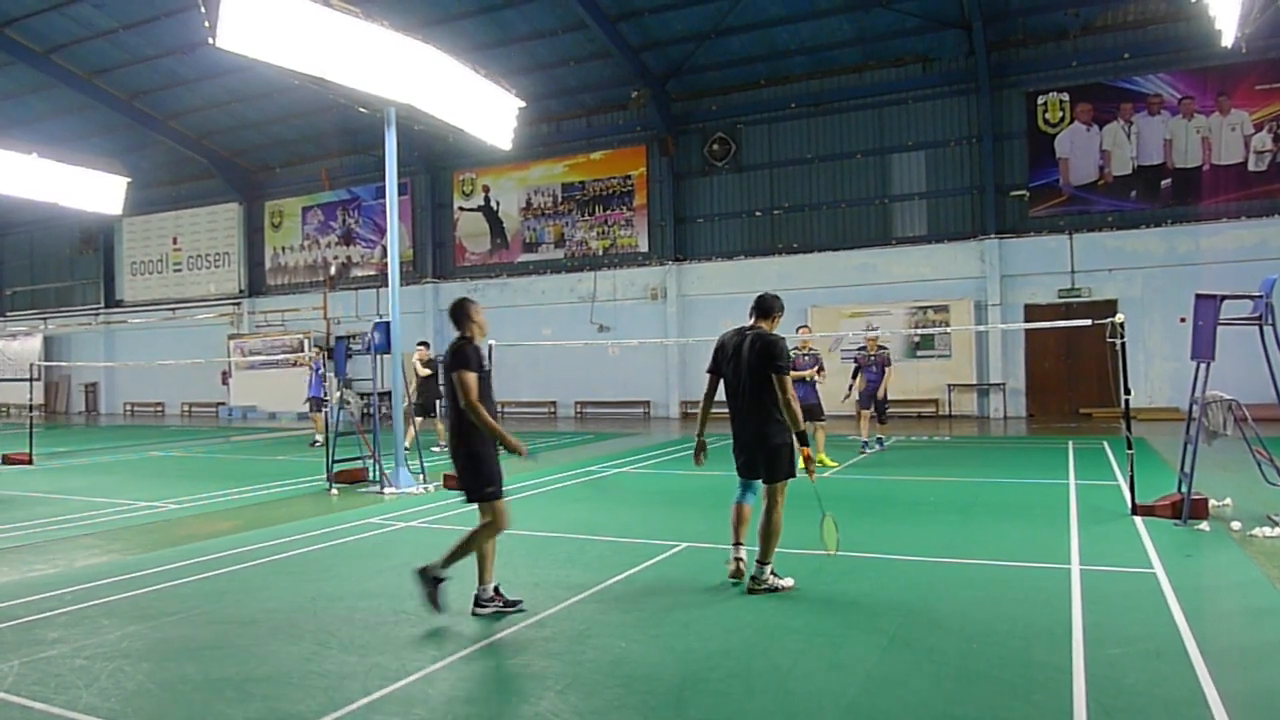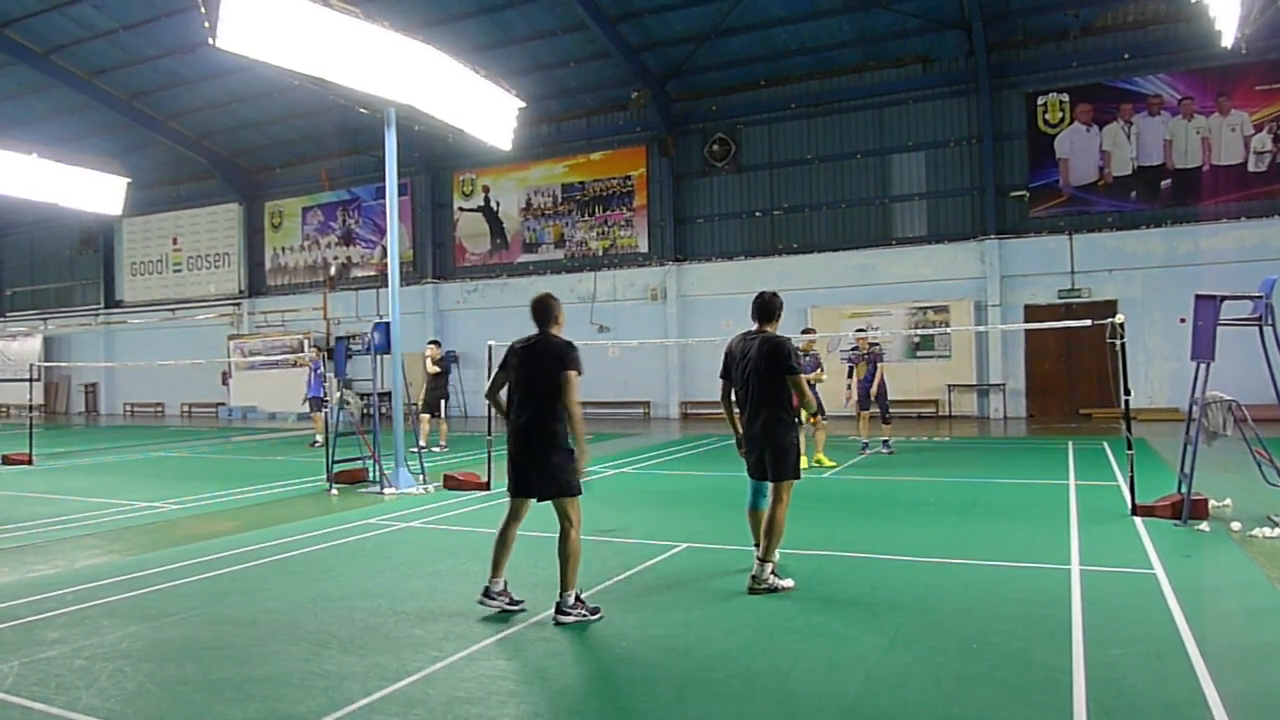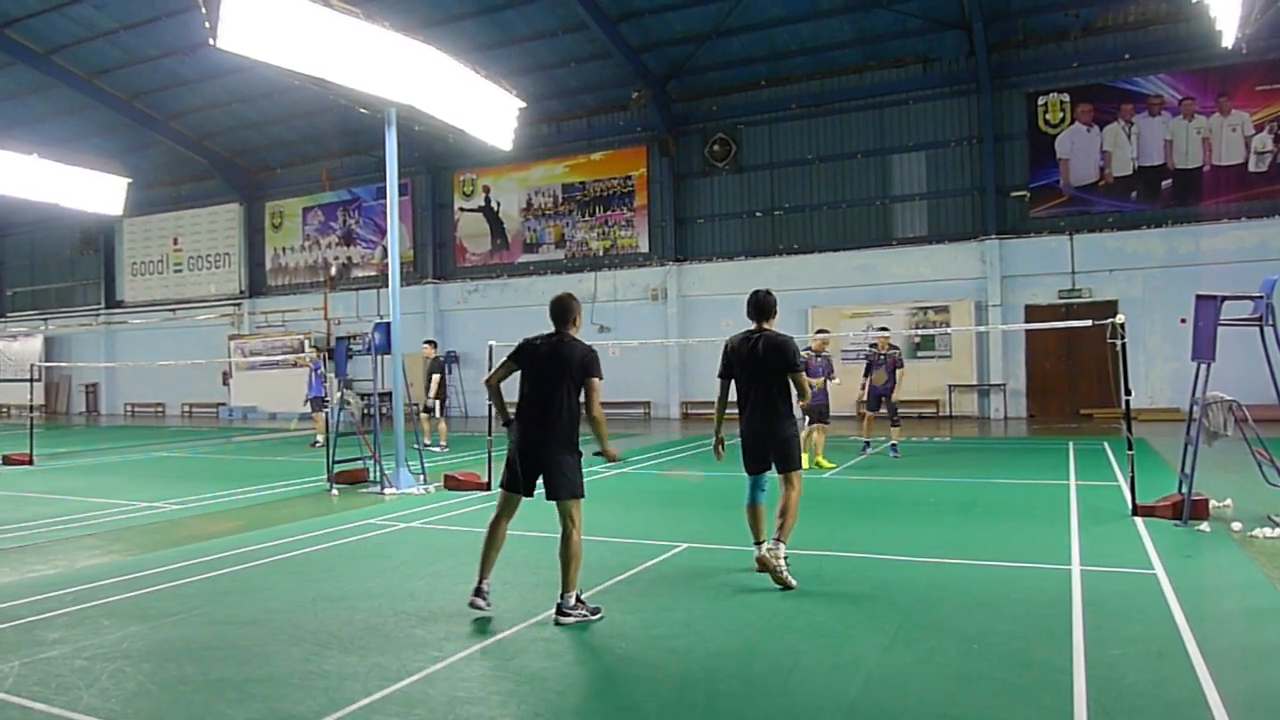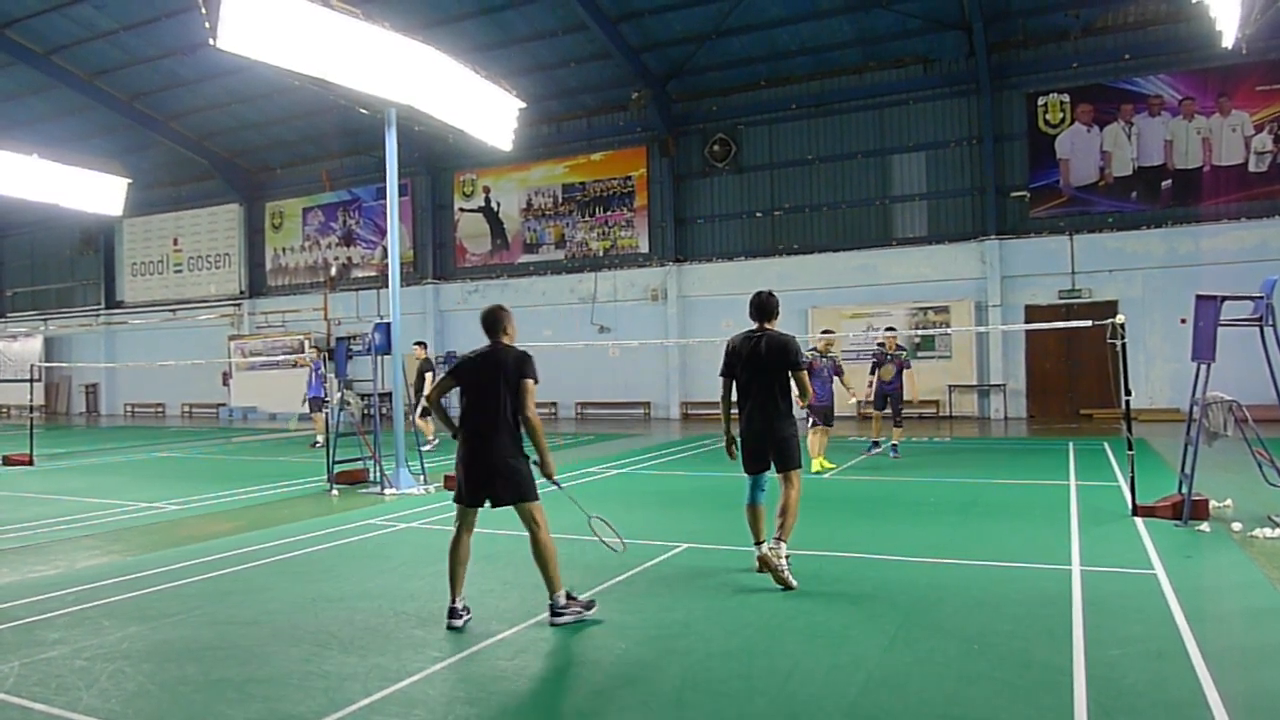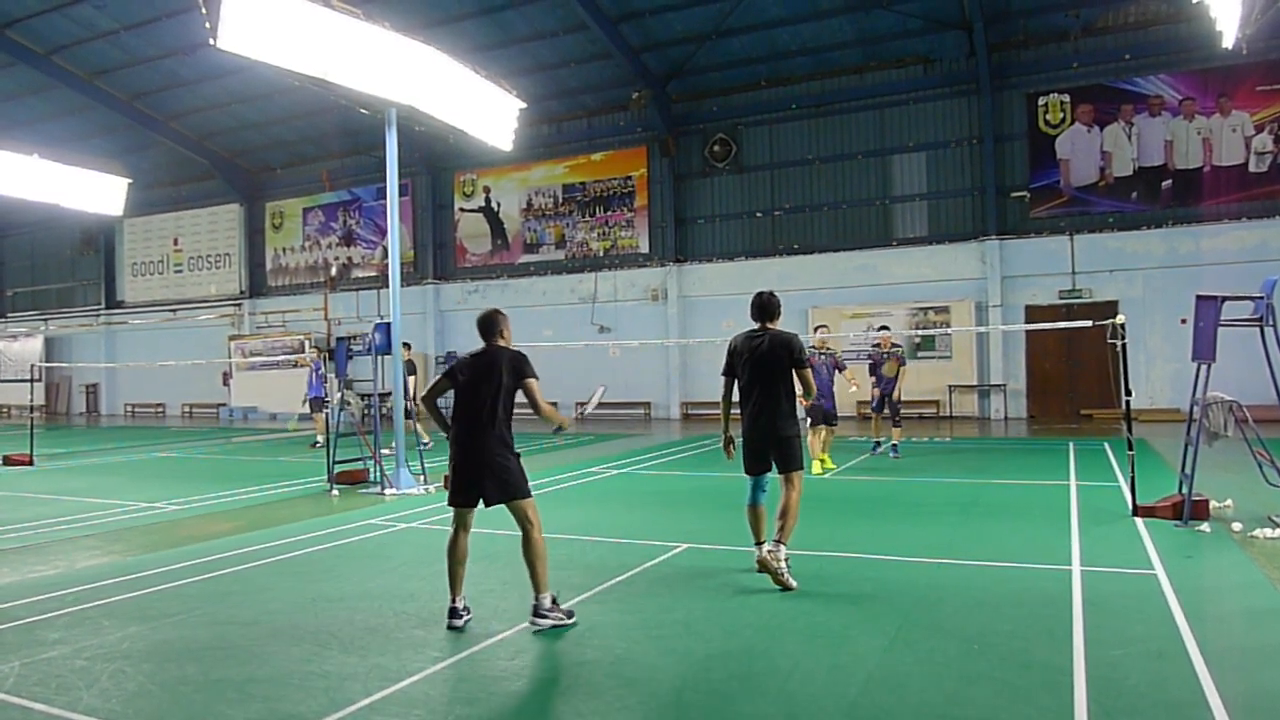
dt=0.5s
person 1, frame 1
left shoulder: (465, 350)
right shoulder: (465, 350)
right elbow: (470, 403)
right wrist: (503, 437)
left hip: (475, 448)
right hip: (477, 448)
left knee: (490, 518)
right knee: (497, 521)
left ankle: (487, 593)
right ankle: (435, 571)
person 1, frame 2
left shoulder: (517, 349)
right shoulder: (564, 350)
left elbow: (492, 393)
right elbow: (570, 404)
right wrist: (581, 451)
left hip: (518, 444)
right hip: (551, 447)
left knee: (514, 515)
right knee: (571, 522)
left ankle: (495, 588)
right ankle: (568, 602)
person 1, frame 3
left shoulder: (530, 346)
right shoulder: (586, 354)
left elbow: (492, 381)
right elbow: (594, 411)
left wrist: (507, 419)
right wrist: (604, 445)
left hip: (524, 443)
right hip: (560, 448)
left knee: (503, 514)
right knee: (572, 524)
left ankle: (481, 588)
right ankle: (568, 603)
person 1, frame 4
left shoulder: (468, 361)
right shoulder: (520, 359)
left elbow: (432, 397)
right elbow: (528, 413)
left wrist: (455, 431)
right wrist: (545, 457)
left hip: (470, 455)
right hip: (506, 454)
left knee: (463, 528)
right knee: (537, 526)
left ankle: (456, 606)
right ankle: (560, 603)
person 1, frame 5
left shoulder: (463, 363)
right shoulder: (515, 359)
left elbow: (428, 398)
right elbow: (539, 407)
left wrist: (449, 431)
right wrist: (561, 419)
left hip: (462, 453)
right hip: (496, 452)
left knee: (461, 528)
right knee: (531, 524)
left ankle: (457, 607)
right ankle: (543, 605)
person 2, frame 1
left shoulder: (725, 341)
right shoulder: (773, 343)
left elbow: (709, 393)
right elbow: (787, 398)
left wrist: (700, 435)
right wrist: (804, 443)
left hip: (741, 434)
right hip: (772, 434)
left knee: (746, 488)
right knee: (774, 500)
left ankle: (737, 557)
right ankle: (761, 575)
person 2, frame 2
left shoulder: (734, 345)
right shoulder: (780, 345)
left elbow: (725, 396)
right elbow: (803, 394)
left wrist: (737, 432)
right wrist: (813, 411)
left hip: (752, 433)
right hip: (780, 432)
left knee: (757, 490)
right knee: (780, 498)
left ankle: (763, 554)
right ankle: (762, 574)
person 2, frame 3
left shoulder: (733, 345)
right shoulder: (784, 344)
left elbow: (722, 394)
right elbow: (804, 392)
left wrist: (717, 431)
right wrist: (804, 399)
left hip: (750, 429)
right hip: (781, 426)
left knee: (756, 486)
right knee: (792, 486)
left ankle: (761, 550)
right ankle: (776, 551)
person 2, frame 4
left shoulder: (734, 344)
right shoulder: (786, 342)
left elbow: (725, 393)
right elbow: (806, 391)
left wrist: (727, 431)
right wrist: (804, 400)
left hip: (749, 428)
right hip: (781, 426)
left knee: (755, 486)
right knee: (791, 485)
left ankle: (761, 550)
right ankle: (777, 548)
person 2, frame 5
left shoulder: (737, 343)
right shoulder: (789, 341)
left elbow: (726, 392)
right elbow: (810, 389)
left wrist: (725, 430)
right wrist: (806, 397)
left hip: (752, 428)
right hip: (783, 426)
left knee: (756, 486)
right knee: (792, 486)
left ankle: (761, 550)
right ankle: (777, 551)
